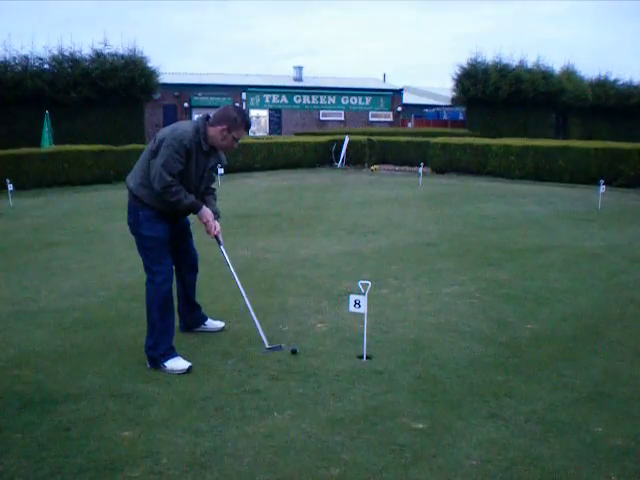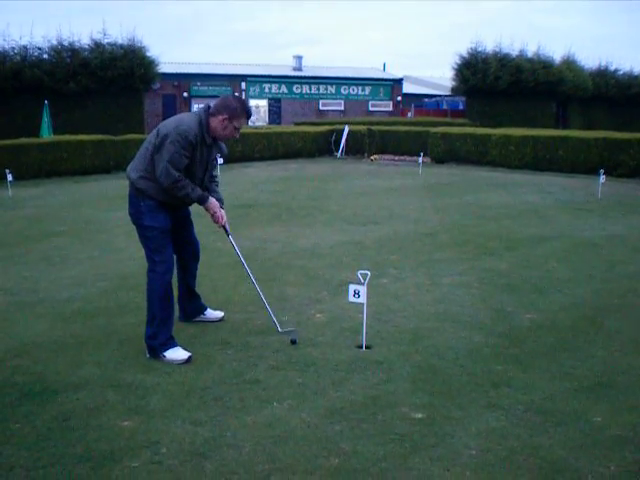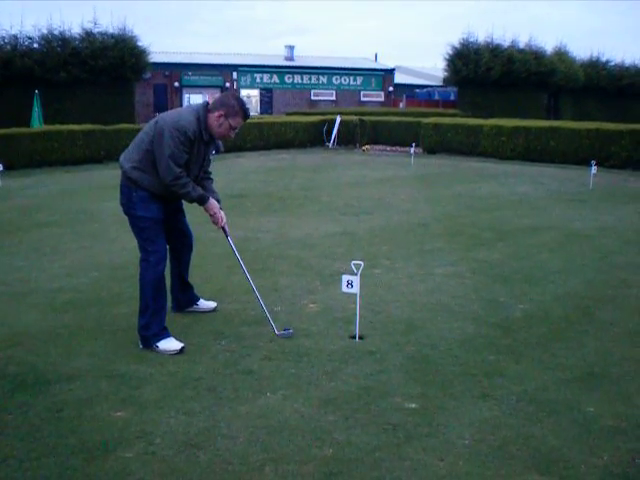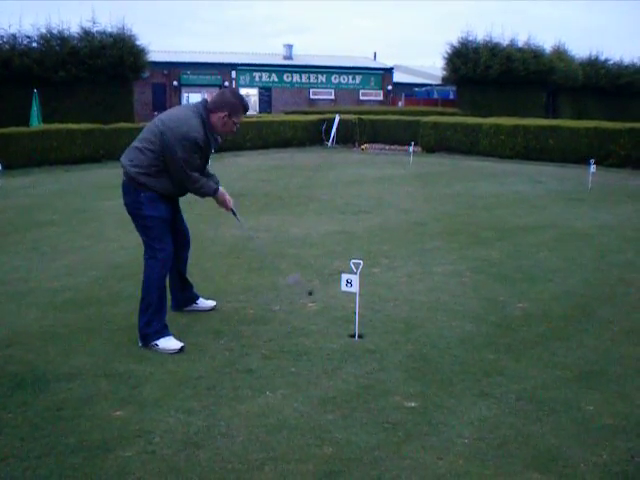
dt=1s
person 1, frame 1
left shoulder: (212, 149)
right shoulder: (179, 137)
left elbow: (207, 188)
right elbow: (163, 183)
left wrist: (212, 216)
right wrist: (198, 209)
left hip: (174, 211)
right hip: (148, 211)
left knee: (188, 264)
right knee: (161, 276)
left ankle: (192, 319)
right ankle: (159, 353)
person 1, frame 2
left shoulder: (211, 137)
right shoulder: (183, 130)
left elbow: (208, 177)
right elbow: (169, 177)
left wrist: (218, 205)
right wrist: (204, 199)
left hip: (174, 201)
right hip: (149, 201)
left knee: (189, 253)
right knee: (162, 266)
left ankle: (191, 309)
right ankle: (159, 343)
person 1, frame 3
left shoulder: (207, 132)
right shoulder: (180, 125)
left elbow: (202, 174)
right elbow: (173, 174)
left wrist: (215, 204)
right wrist: (204, 200)
left hip: (166, 191)
right hip: (140, 191)
left knee: (183, 242)
right knee: (155, 256)
left ankle: (184, 299)
right ankle: (152, 334)
person 1, frame 4
left shoulder: (197, 116)
right shoulder: (189, 131)
left elbow: (197, 167)
right elbow: (188, 179)
left wrist: (216, 189)
right wrist: (216, 191)
left hip: (159, 188)
right hip: (143, 191)
left knee: (181, 241)
right knee: (160, 255)
left ankle: (184, 297)
right ankle: (152, 333)
